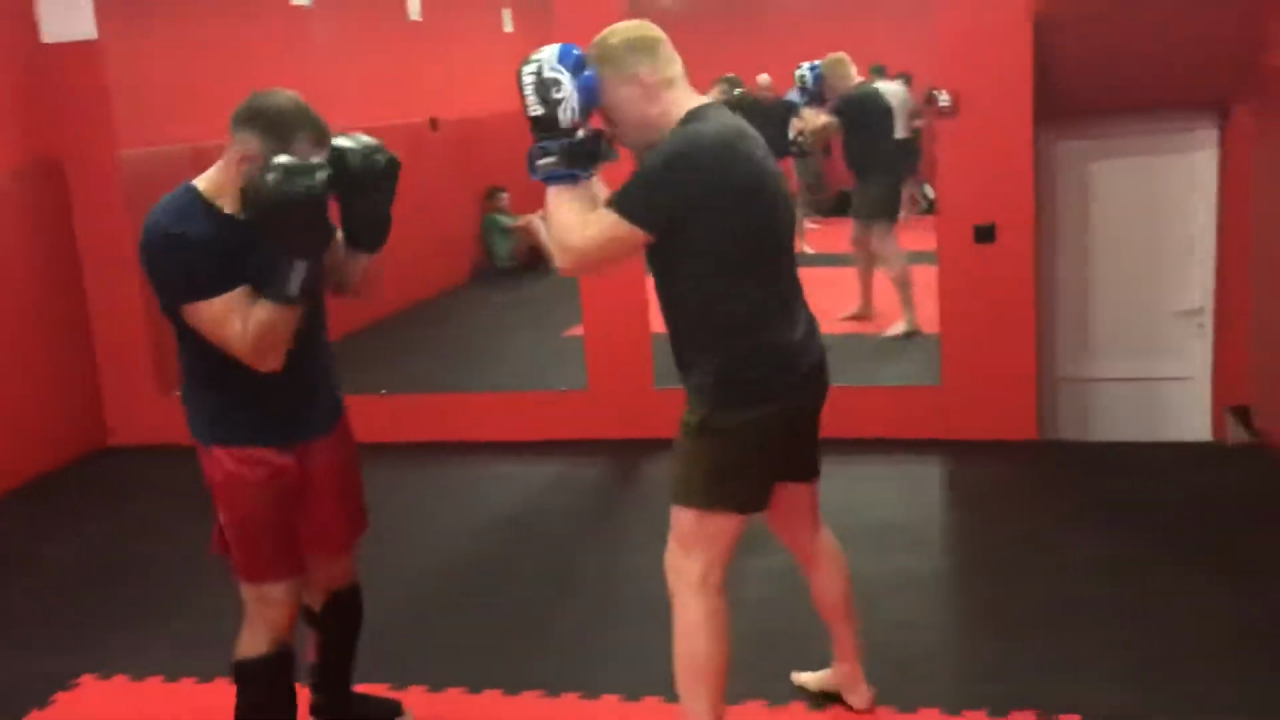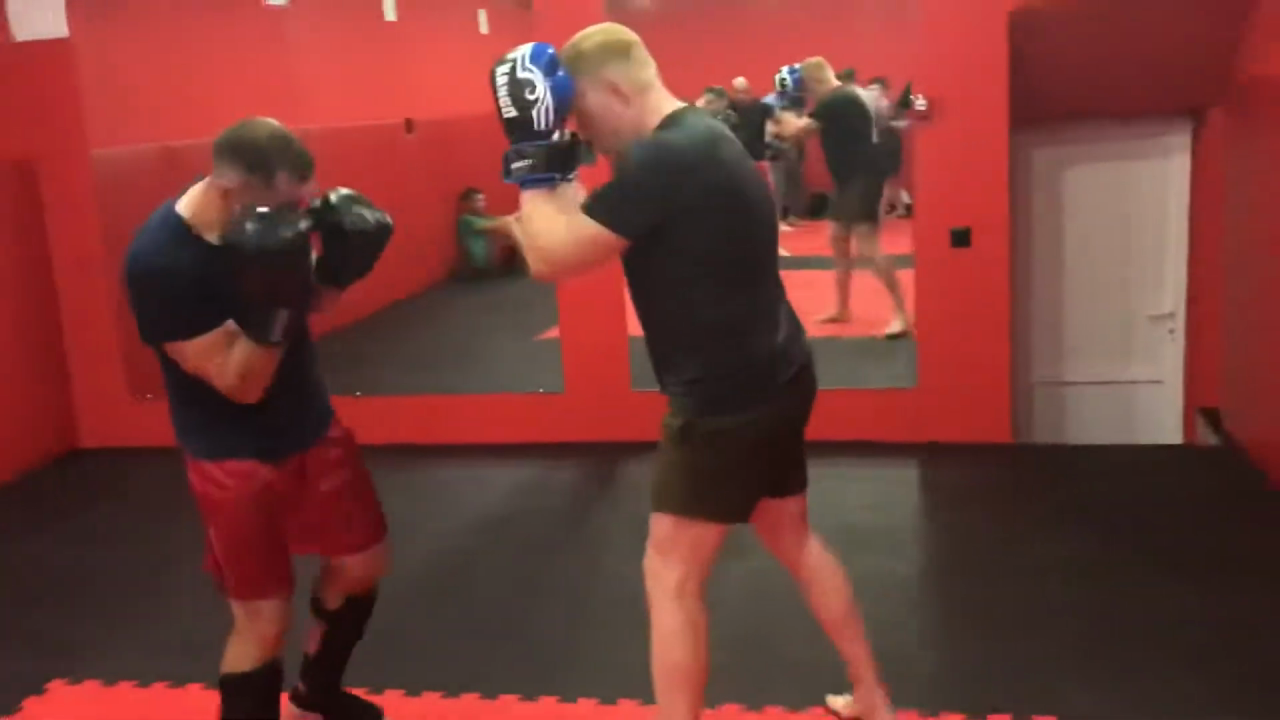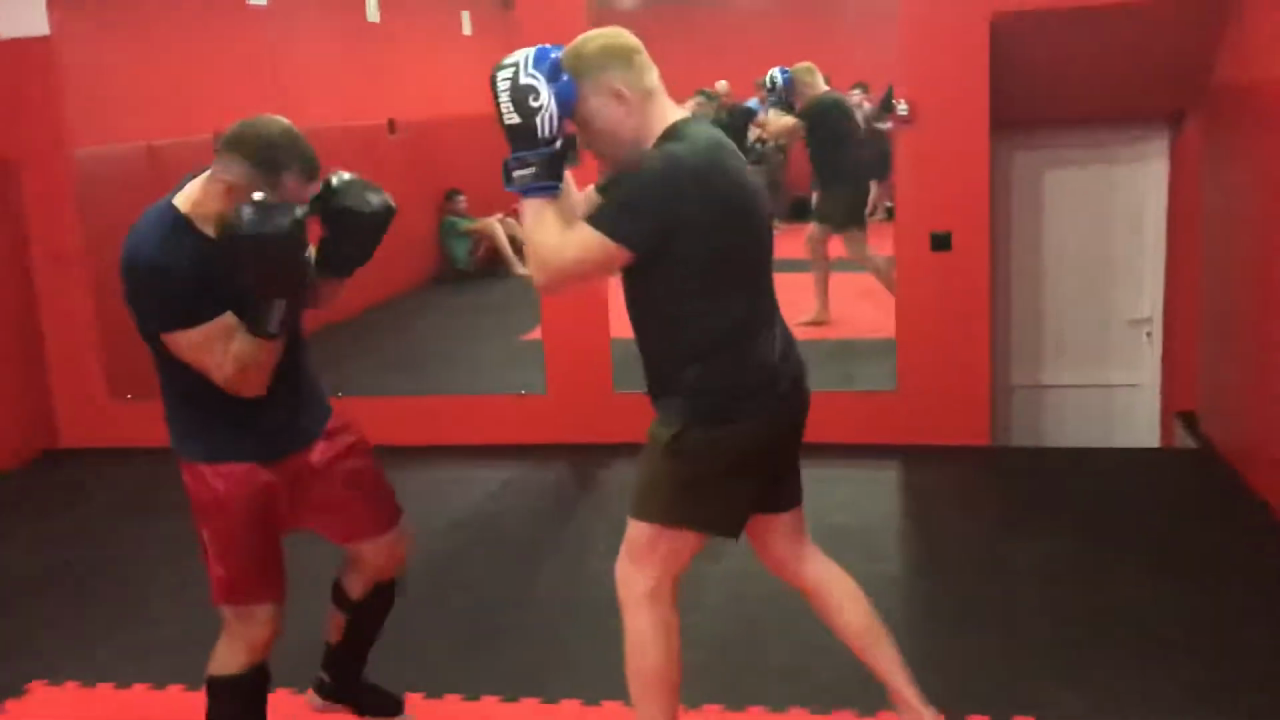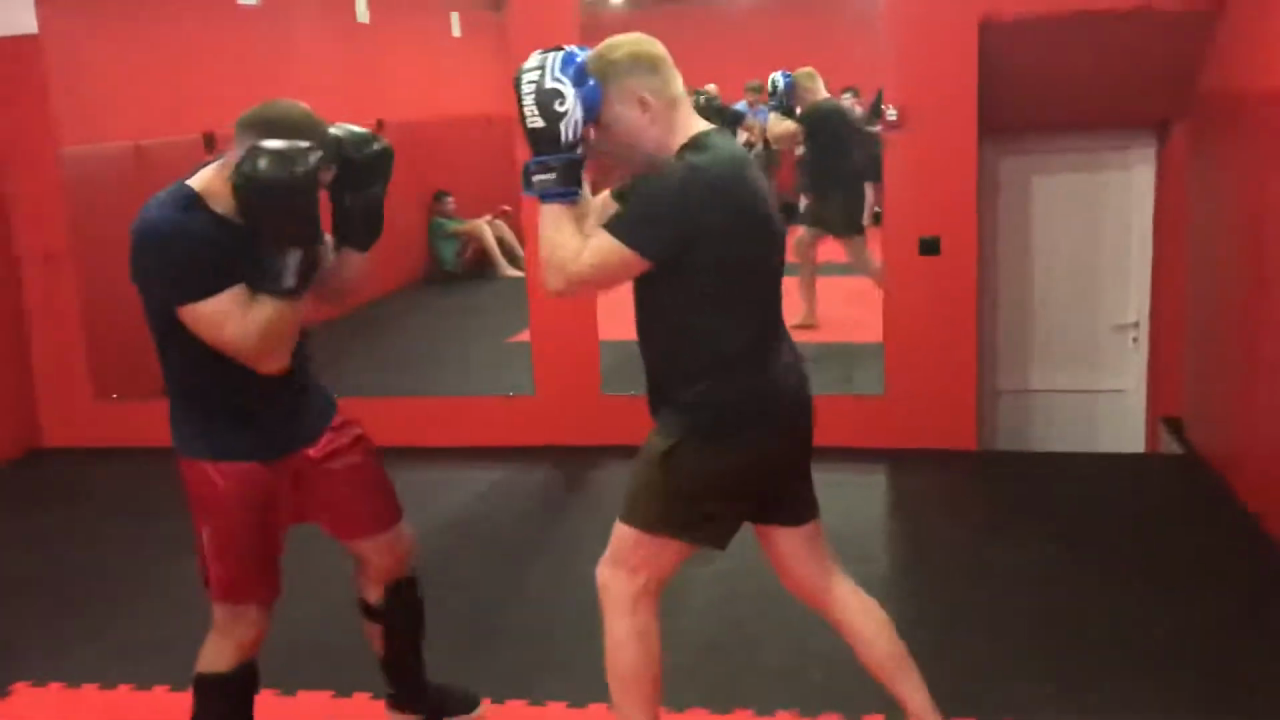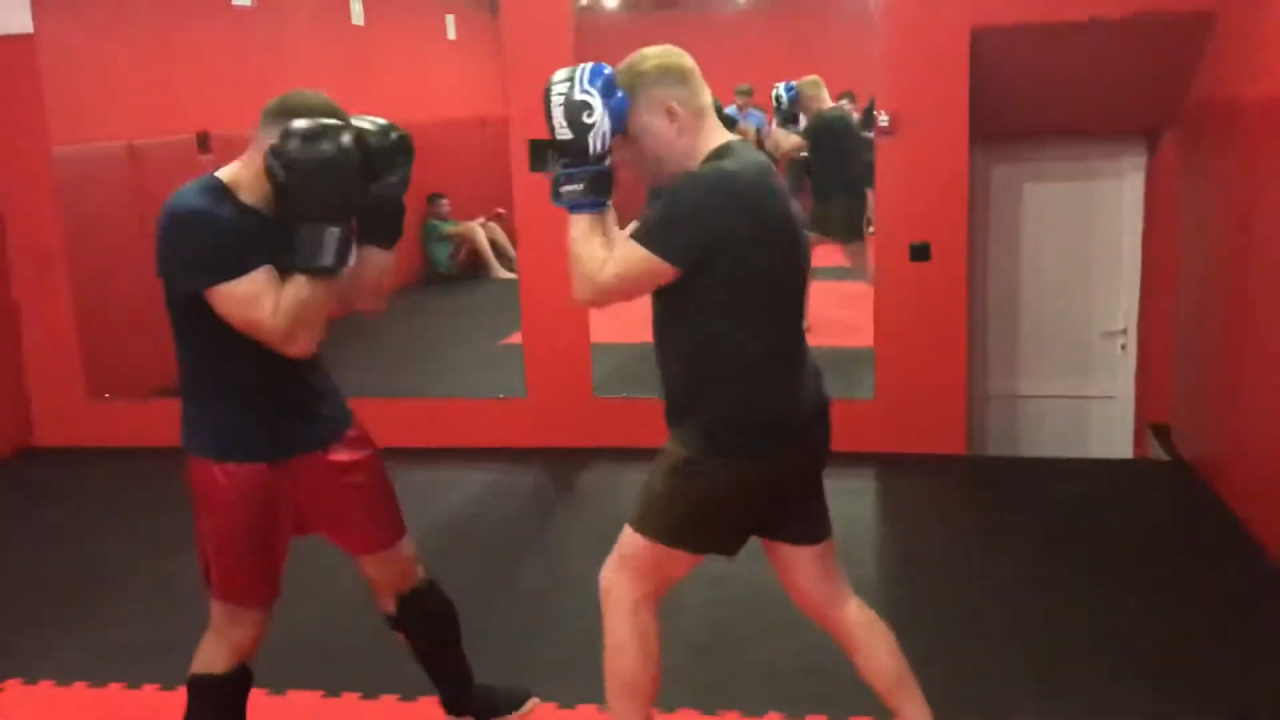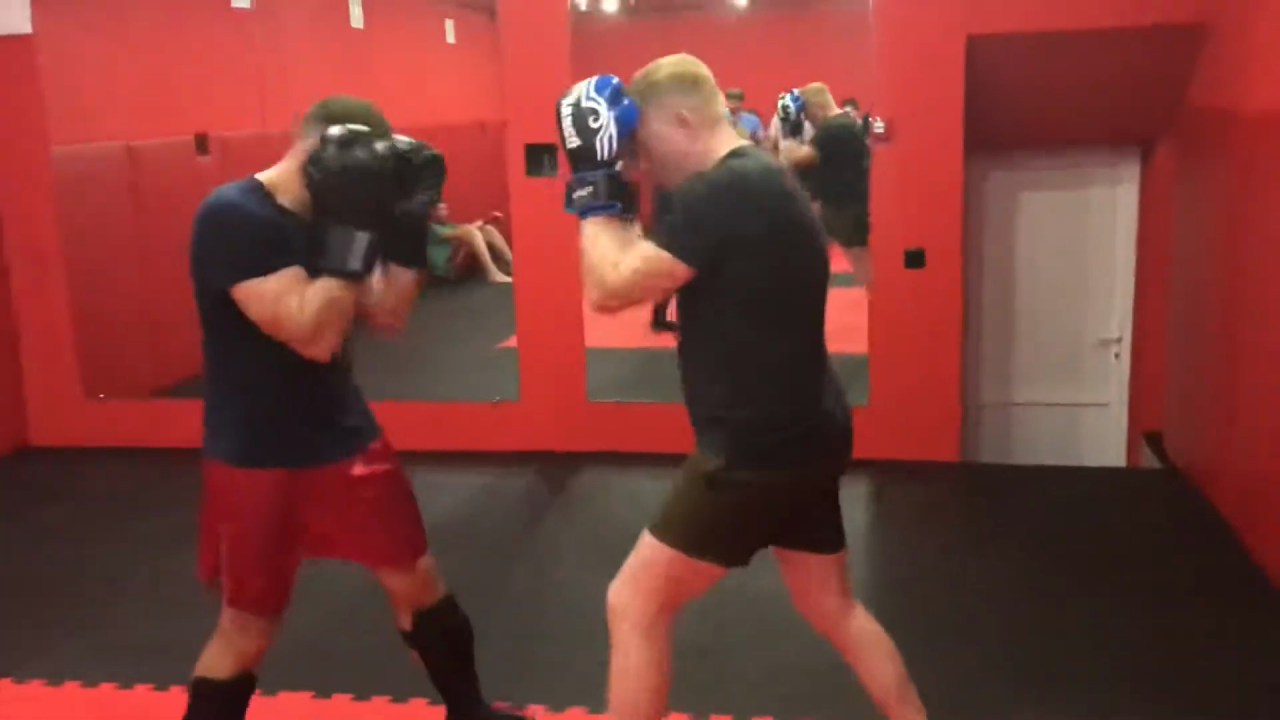
dt=0.1s
person 1, frame 1
left shoulder: (686, 155)
right shoulder: (722, 135)
left elbow: (576, 250)
right elbow: (613, 219)
left wrist: (555, 146)
right wrist: (578, 155)
left hip: (738, 389)
right hip: (785, 369)
left knee: (692, 571)
right knee: (803, 529)
person 1, frame 2
left shoulder: (664, 162)
right shoulder: (702, 139)
left elbow: (553, 256)
right elbow: (589, 213)
left wrist: (529, 150)
right wrist: (549, 155)
left hip: (726, 398)
right hip: (775, 374)
left knee: (671, 578)
right knee: (794, 539)
person 1, frame 3
left shoulder: (668, 173)
right shoulder: (699, 149)
left elbow: (554, 267)
right elbow: (591, 218)
left wrist: (529, 155)
right wrist: (548, 161)
left hip: (714, 412)
right hip: (767, 391)
left knee: (642, 581)
right knee: (798, 560)
person 1, frame 4
left shoulder: (689, 184)
right shoulder: (714, 165)
left elbow: (567, 274)
right elbow: (603, 228)
left wrist: (552, 160)
right wrist: (563, 161)
left hip: (712, 428)
right hip: (771, 413)
left knee: (623, 584)
right knee: (820, 581)
person 1, frame 5
left shoulder: (714, 190)
right shoulder: (738, 174)
left elbow: (595, 282)
right elbow: (629, 248)
left wrist: (578, 172)
right wrist: (592, 176)
left hip: (729, 439)
right hip: (787, 426)
left knee: (625, 586)
right knee: (830, 599)
person 1, frame 6
left shoulder: (726, 193)
right shoulder: (762, 184)
left elbow: (611, 288)
right elbow: (650, 270)
left wrist: (592, 182)
right wrist: (615, 189)
left hip: (754, 452)
right hip: (807, 437)
left knee: (633, 605)
right knee: (835, 609)
person 2, frame 1
left shoulder: (287, 203)
right shoulder: (177, 232)
left elbow: (350, 279)
right elbow: (262, 350)
left wrist: (367, 209)
right wrist: (295, 248)
left hip: (317, 420)
right hip: (245, 441)
left knee: (335, 568)
right knee: (273, 605)
person 2, frame 2
left shoulder: (267, 219)
right shoulder: (159, 261)
left elbow: (314, 298)
right elbow: (243, 384)
left wrist: (343, 254)
right wrist: (273, 296)
left hip: (310, 424)
right hip: (234, 452)
left knee: (363, 563)
right knee: (264, 619)
person 2, frame 3
left shoulder: (266, 214)
right shoulder: (157, 256)
left elbow: (311, 294)
right elbow: (243, 378)
left wrist: (344, 244)
right wrist: (272, 287)
left hip: (306, 424)
right hip: (229, 454)
left knee: (384, 549)
right knee: (254, 623)
person 2, frame 4
left shoulder: (271, 203)
right shoulder: (169, 232)
left elbow: (333, 287)
right elbow: (265, 350)
left wrist: (356, 209)
right wrist: (290, 241)
left hip: (309, 416)
right hip: (229, 447)
left knee: (389, 551)
right knee: (244, 618)
person 2, frame 5
left shoulder: (295, 200)
right shoulder: (196, 219)
left elbow: (360, 294)
right elbow: (293, 334)
left wrist: (381, 204)
right wrist: (324, 223)
left hip: (320, 425)
right hip: (238, 452)
left knee: (394, 567)
right knee: (238, 621)
person 2, frame 6
left shoulder: (336, 208)
right shoulder: (230, 218)
left elbow: (383, 312)
right elbow: (315, 337)
left wrist: (407, 223)
right wrist: (356, 229)
left hip: (342, 436)
right hip: (256, 457)
left knee: (415, 581)
right knee: (247, 627)
person 3, frame 1
left shoulder: (856, 98)
right shoulder: (865, 94)
left elbow: (815, 128)
right elbow: (832, 121)
right wrist: (818, 103)
left hip: (881, 178)
right hip: (870, 178)
left knee: (884, 246)
right knee: (860, 240)
left ankle: (909, 317)
right ankle: (866, 305)
person 3, frame 2
left shoulder: (835, 101)
right shoulder: (843, 98)
left elbow: (794, 131)
right elbow: (808, 126)
left hip: (862, 181)
right hip: (850, 181)
left knee: (867, 247)
right knee: (838, 241)
left ankle: (901, 314)
right ankle: (842, 308)
person 3, frame 3
left shoulder: (822, 105)
right shoulder: (830, 102)
left elbow: (778, 129)
right elbow: (797, 128)
right wrist: (783, 102)
left hip: (847, 185)
right hip: (834, 184)
left knee: (859, 252)
right knee: (814, 240)
right ankle: (821, 310)
person 3, frame 4
left shoulder: (825, 112)
right shoulder: (830, 110)
left elbow: (777, 133)
left wrist: (776, 107)
left hip: (844, 194)
right hip: (829, 192)
left knee: (861, 258)
right knee: (802, 245)
right ankle: (809, 314)
person 3, frame 5
left shoulder: (826, 122)
right shoulder: (837, 117)
left elbow: (785, 149)
left hip: (844, 201)
right hip: (828, 200)
left knee: (862, 266)
person 3, frame 6
left shoulder: (838, 129)
right shoulder: (846, 122)
left elbow: (793, 158)
left wrist: (788, 132)
right wrist: (790, 132)
left hip: (851, 206)
right hip: (836, 204)
left knee: (863, 271)
